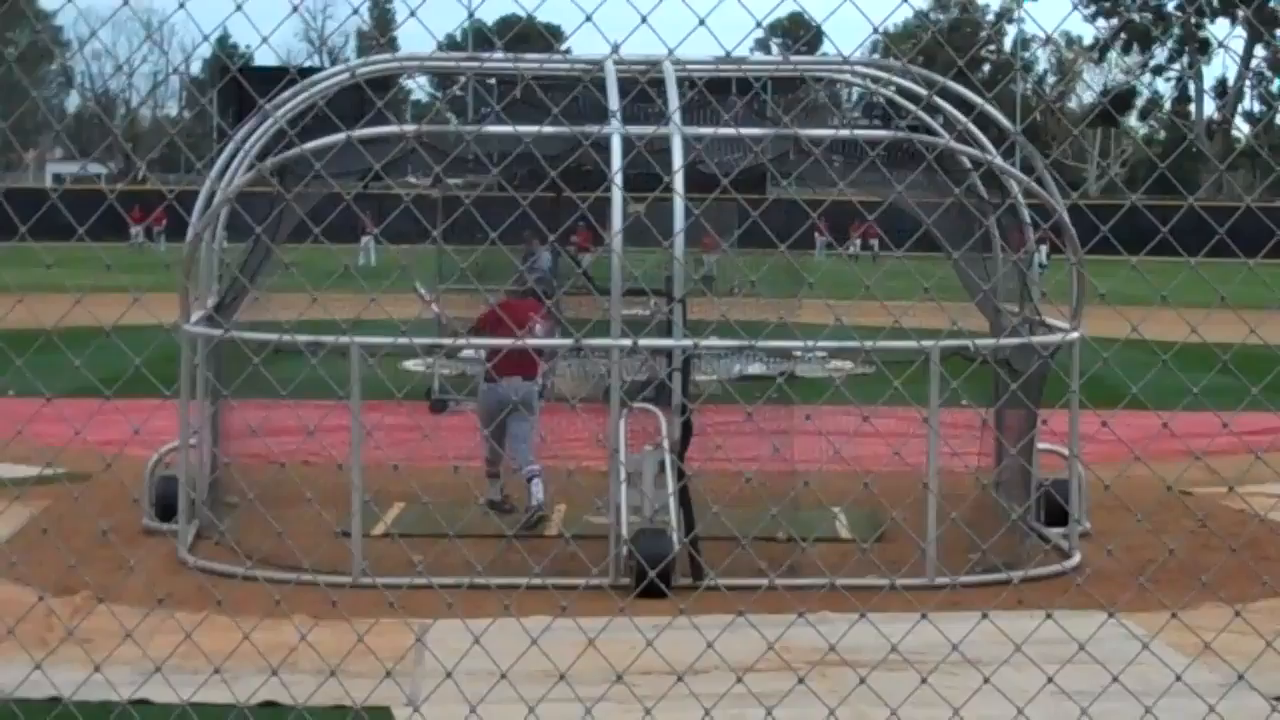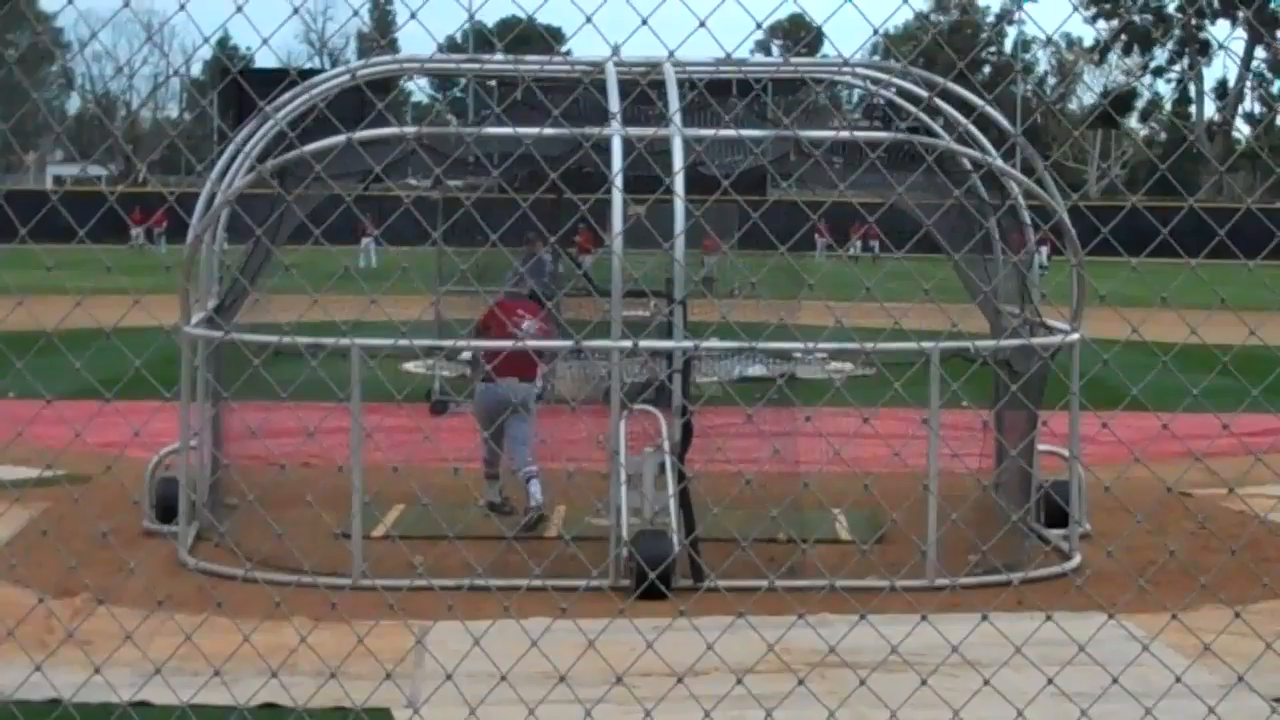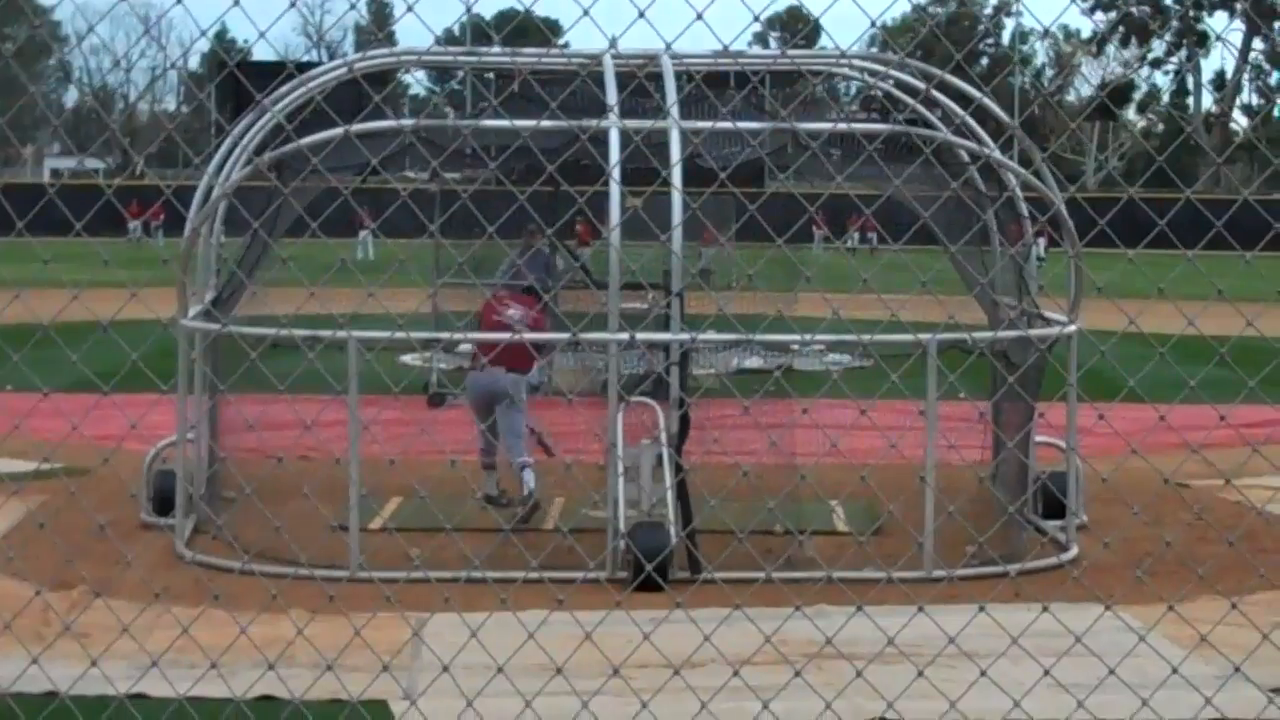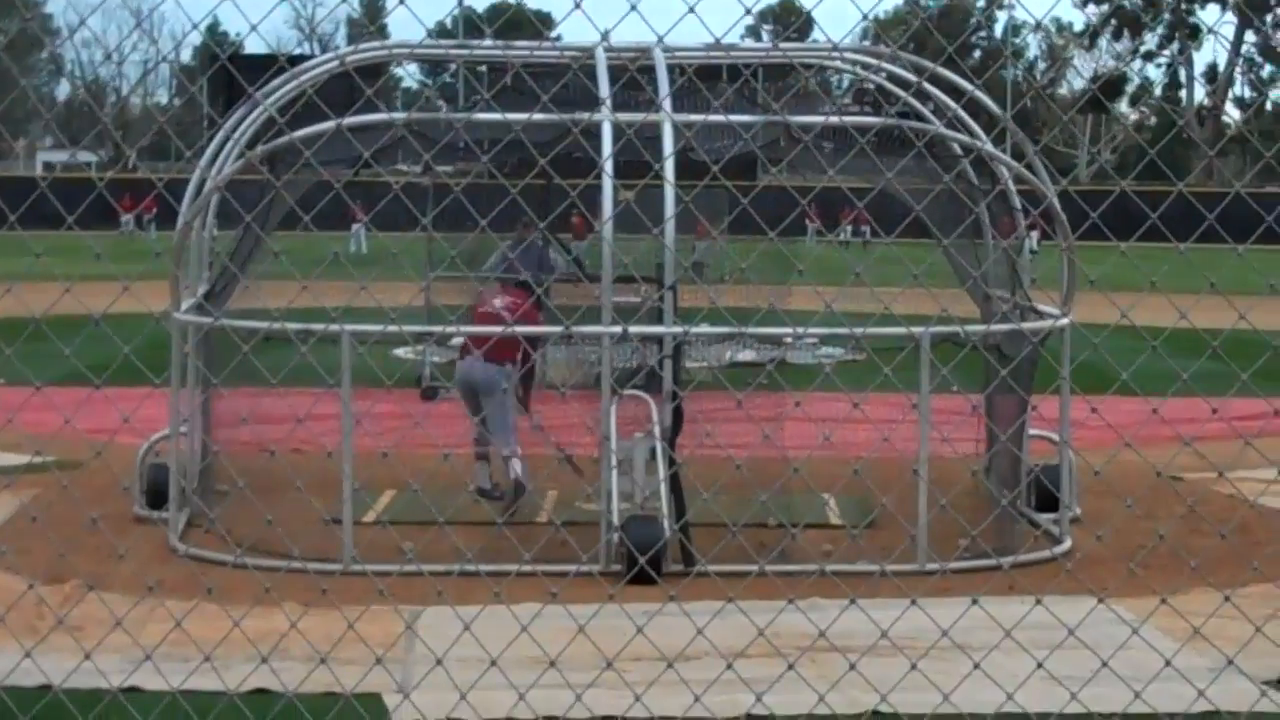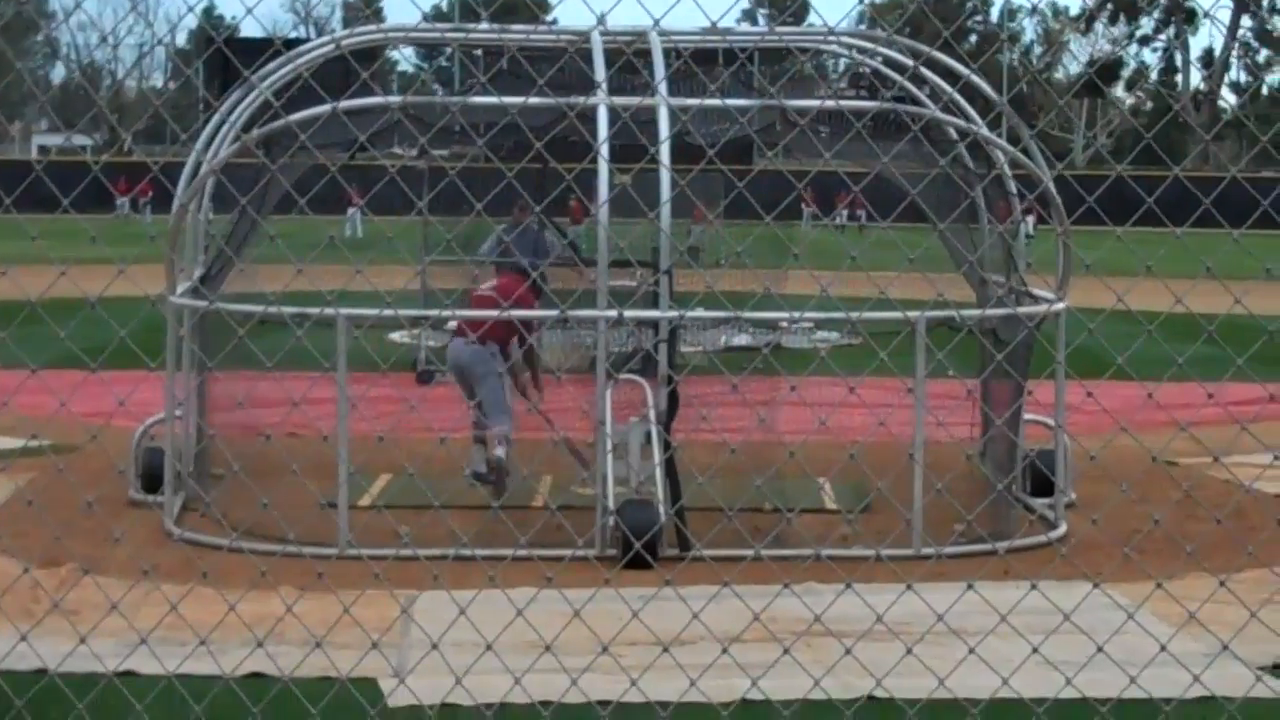
dt=0.1s
person 1, frame 1
left shoulder: (507, 307)
right shoulder: (545, 320)
left elbow: (474, 331)
left hip: (497, 385)
right hip: (527, 387)
left knee: (492, 442)
right knee: (524, 450)
left ankle: (494, 496)
right ankle: (536, 501)
person 1, frame 2
left shoulder: (503, 306)
right shoulder: (544, 323)
left elbow: (480, 334)
left wrist: (478, 365)
left hip: (493, 386)
right hip: (525, 388)
left knee: (492, 445)
right knee: (522, 452)
left ankle: (494, 498)
right ankle: (535, 502)
person 1, frame 3
left shoulder: (495, 300)
right shoulder: (539, 319)
right elbow: (533, 362)
right wrist: (522, 391)
left hip: (479, 376)
right hip: (512, 379)
left knee: (488, 435)
right knee: (516, 443)
left ankle: (491, 490)
right ankle: (529, 493)
person 1, frame 4
left shoulder: (489, 296)
right shoulder: (531, 313)
right elbow: (530, 360)
right wrist: (525, 397)
left hip: (466, 365)
right hip: (497, 369)
left knee: (482, 425)
right knee: (505, 432)
left ankle: (483, 483)
right ankle: (516, 477)
person 1, frame 5
left shoulder: (490, 285)
right shoulder: (522, 291)
right elbow: (526, 341)
left wrist: (516, 377)
right wrist: (535, 379)
left hip: (456, 347)
right hip: (480, 350)
left knee: (482, 410)
right knee: (500, 414)
left ankle: (480, 467)
right ankle: (498, 458)
